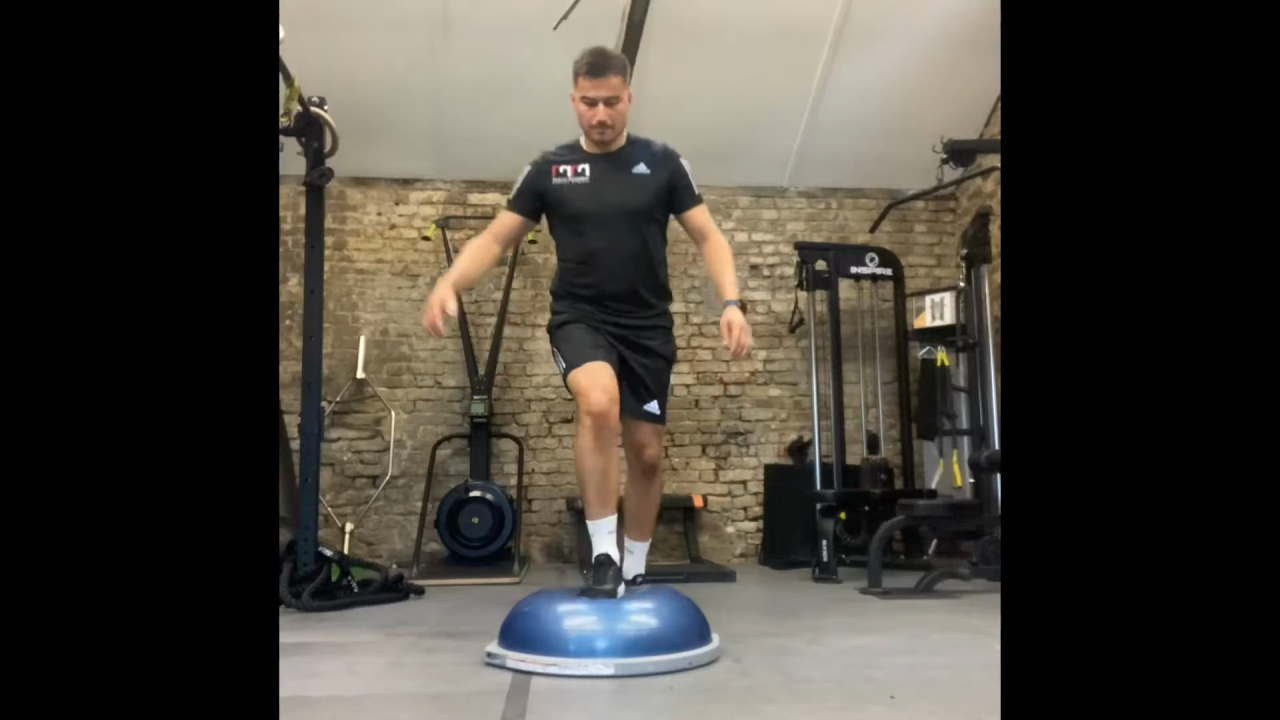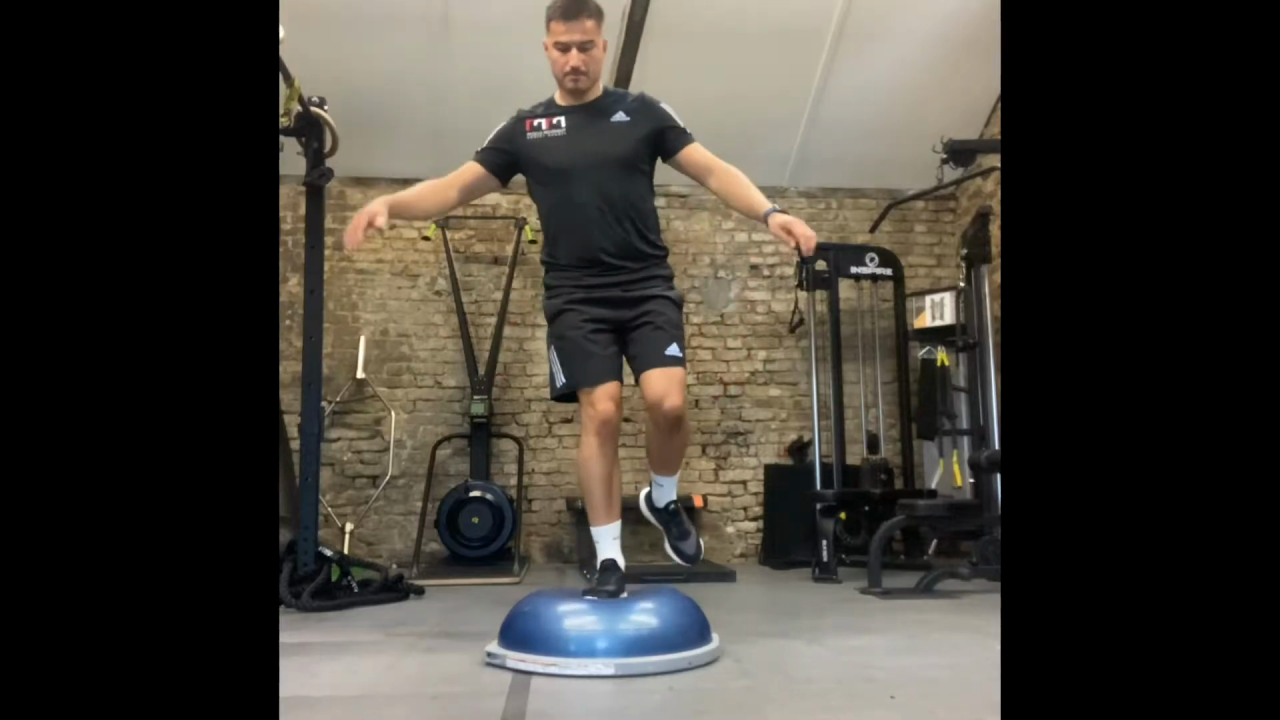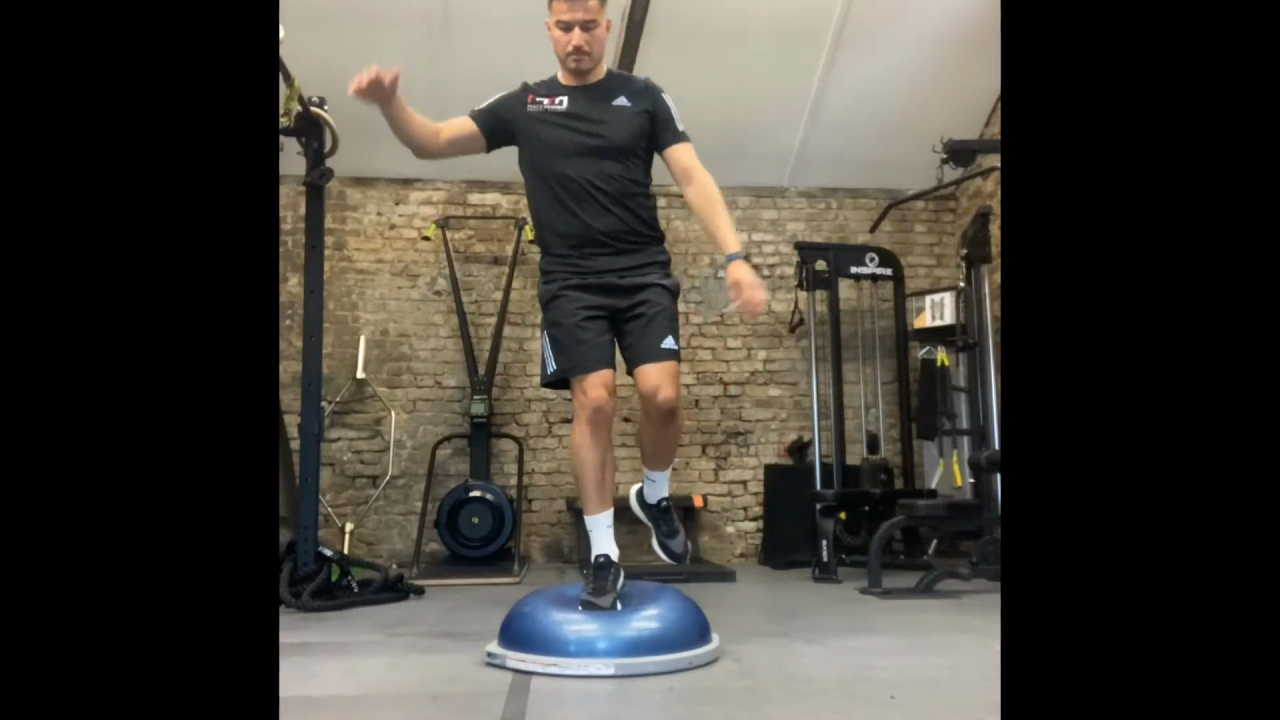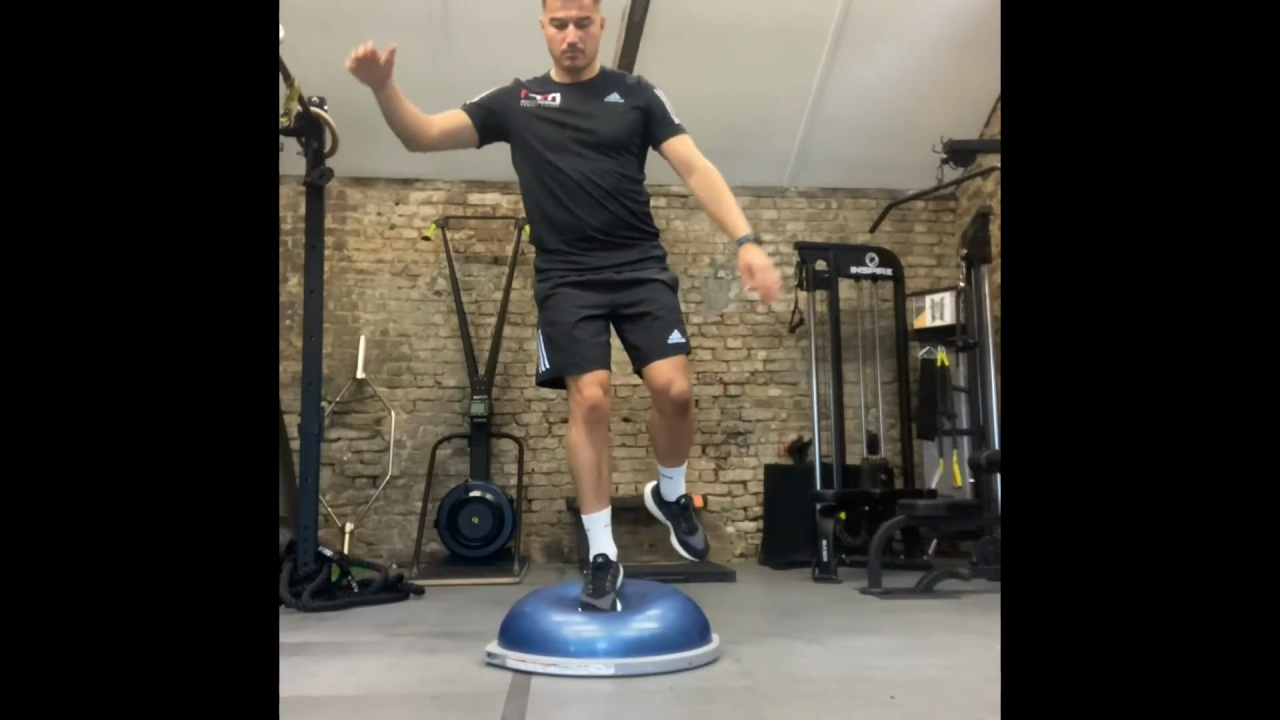
dt=0.7s
person 1, frame 1
left shoulder: (662, 162)
right shoulder: (549, 169)
left elbow: (708, 236)
right elbow: (494, 239)
left wrist: (731, 303)
right wrist: (448, 282)
left hip: (647, 325)
right hip: (580, 319)
left knee: (646, 454)
right knee: (600, 403)
left ankle: (634, 571)
right ankle: (603, 555)
person 1, frame 2
left shoulder: (642, 111)
right shoulder: (525, 129)
left elbow: (712, 170)
right elbow: (454, 191)
left wrist: (771, 213)
right wrist: (389, 204)
left hip: (648, 286)
right hip: (578, 296)
left knee: (669, 401)
right knee: (601, 414)
left ankle: (663, 501)
right ankle: (608, 558)
person 1, frame 3
left shoulder: (645, 97)
right shoulder: (524, 105)
left elbow: (692, 177)
right elbow: (430, 141)
left wrist: (734, 256)
right wrist: (388, 100)
left hip: (643, 272)
right hip: (571, 280)
left knee: (662, 395)
right knee: (593, 402)
left ankle: (654, 496)
right ankle: (604, 554)
person 1, frame 4
left shoulder: (637, 95)
right shoulder: (516, 99)
left elbow: (695, 169)
right elbow: (423, 132)
left wrist: (746, 239)
right wrist: (383, 84)
left hip: (639, 265)
right hip: (567, 277)
left knee: (674, 388)
right knee: (589, 399)
left ankle: (670, 495)
right ankle: (603, 555)
